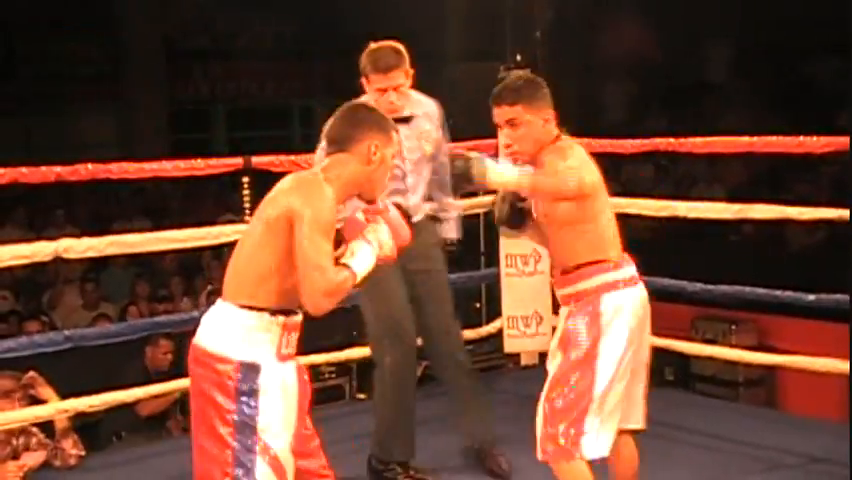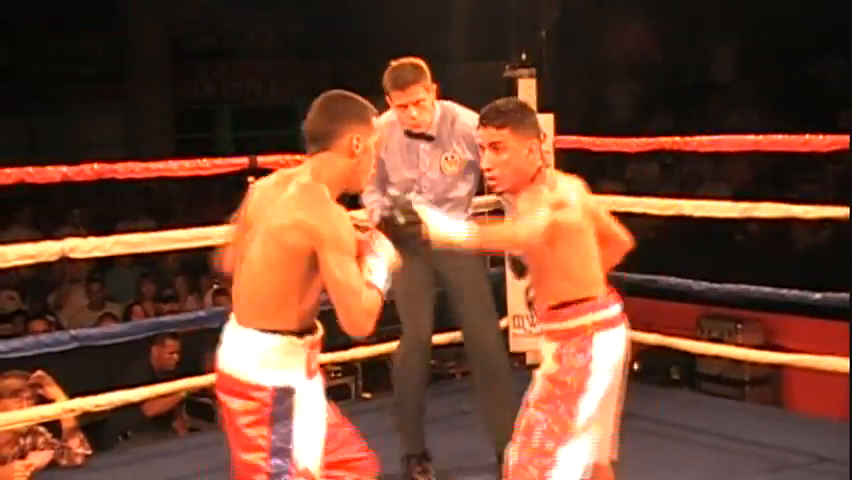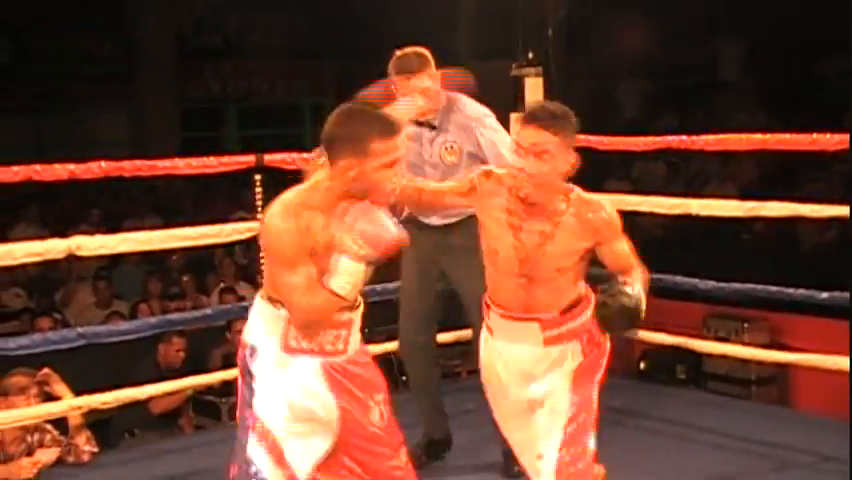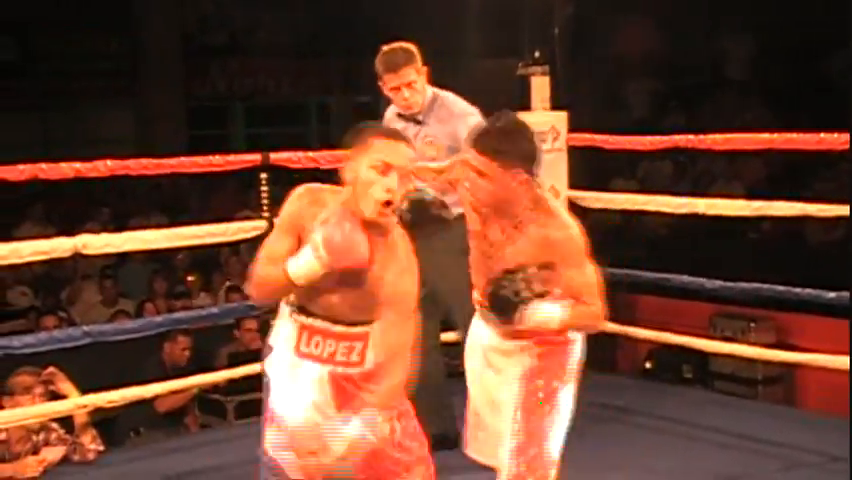
dt=0.2s
person 1, frame 1
left shoulder: (429, 112)
left wrist: (448, 225)
left hip: (421, 235)
left knee: (447, 338)
right knee: (398, 343)
left ankle: (482, 441)
person 1, frame 2
left shoulder: (467, 126)
right shoulder: (381, 132)
right elbow: (372, 183)
right wrist: (380, 215)
right hip: (409, 243)
left knee: (485, 337)
right knee: (415, 340)
left ankle: (509, 442)
person 1, frame 3
left shoulder: (473, 118)
right shoulder: (397, 122)
left hip: (467, 232)
right hip: (421, 233)
right knee: (414, 331)
right ankle: (434, 432)
person 1, frame 4
left shoulder: (457, 113)
right shoulder: (392, 120)
left hip: (456, 231)
right hip: (416, 232)
right knee: (417, 332)
right ankle: (437, 426)
person 2, frame 1
left shoulder: (560, 157)
right shoulder: (554, 160)
left elbow: (573, 186)
left wrist: (492, 171)
right wrist: (526, 221)
left hip: (603, 302)
right hip: (608, 299)
left knee: (561, 438)
right knee: (610, 423)
person 2, frame 2
left shoulder: (541, 196)
right shoulder: (568, 188)
left elbow: (519, 237)
right elbow: (621, 242)
left wrist: (429, 222)
left hip: (583, 343)
right hip: (587, 335)
right knee: (582, 448)
person 2, frame 3
left shoulder: (592, 214)
right shoulder: (489, 186)
left elbow: (633, 272)
right elbow: (420, 194)
left wrist: (630, 298)
left hip: (569, 342)
right hip: (504, 341)
person 2, frame 4
left shoulder: (557, 232)
right shoulder: (472, 182)
left elbow: (593, 314)
left wrist: (530, 313)
left hip: (543, 346)
right hip: (491, 335)
right knee: (493, 445)
person 3, frame 1
left shoulder: (306, 189)
right shoulder: (316, 195)
right elbow: (318, 298)
left wrist: (357, 249)
right wrist: (366, 250)
left hip: (260, 355)
right hip: (243, 359)
person 3, frame 2
left shoulder: (268, 188)
right shoulder: (324, 217)
left elbow: (232, 261)
right elbow: (359, 320)
right wrist: (378, 263)
left hip: (267, 363)
right hip: (270, 381)
person 3, frame 3
left shoulder: (371, 198)
right shoulder: (286, 220)
right elbow: (308, 319)
right wrist: (353, 259)
left hip: (342, 351)
right hip: (281, 355)
person 3, frame 4
left shoulder: (396, 253)
right shoulder: (306, 202)
left elbow: (398, 357)
right elbow: (259, 288)
left wrist: (357, 427)
right wrist: (315, 257)
left hip: (365, 363)
right hip: (298, 357)
